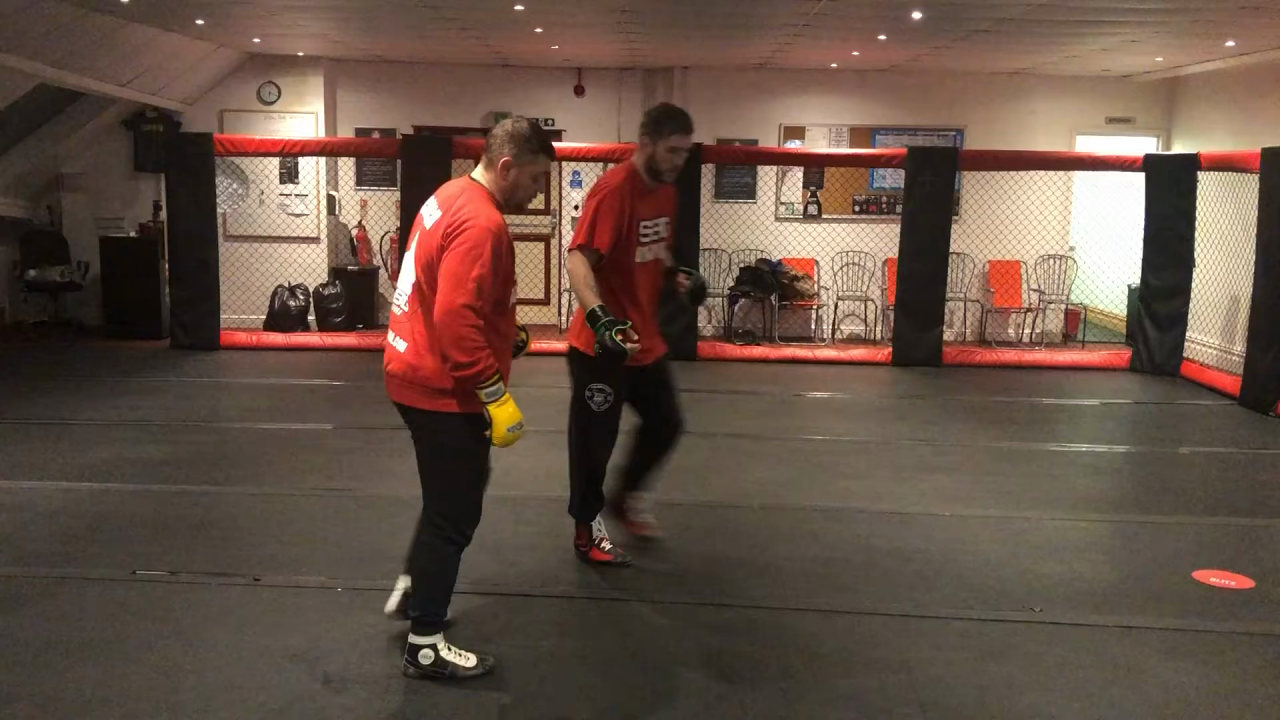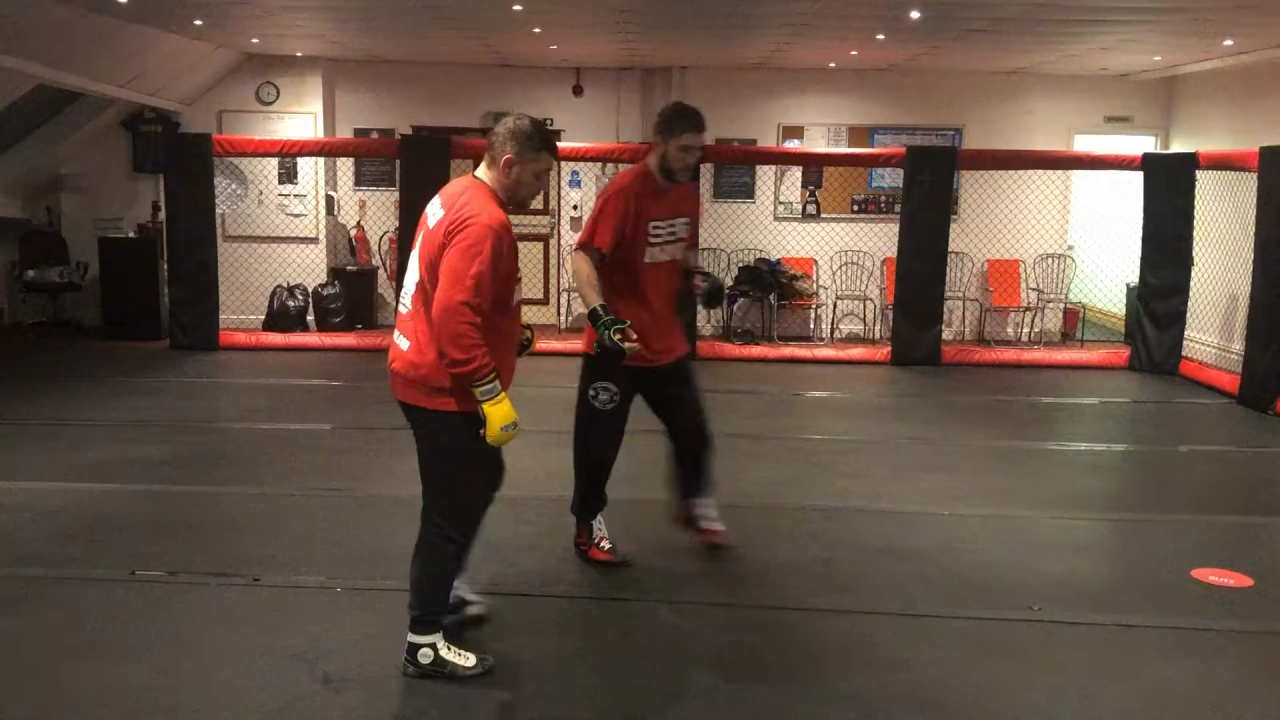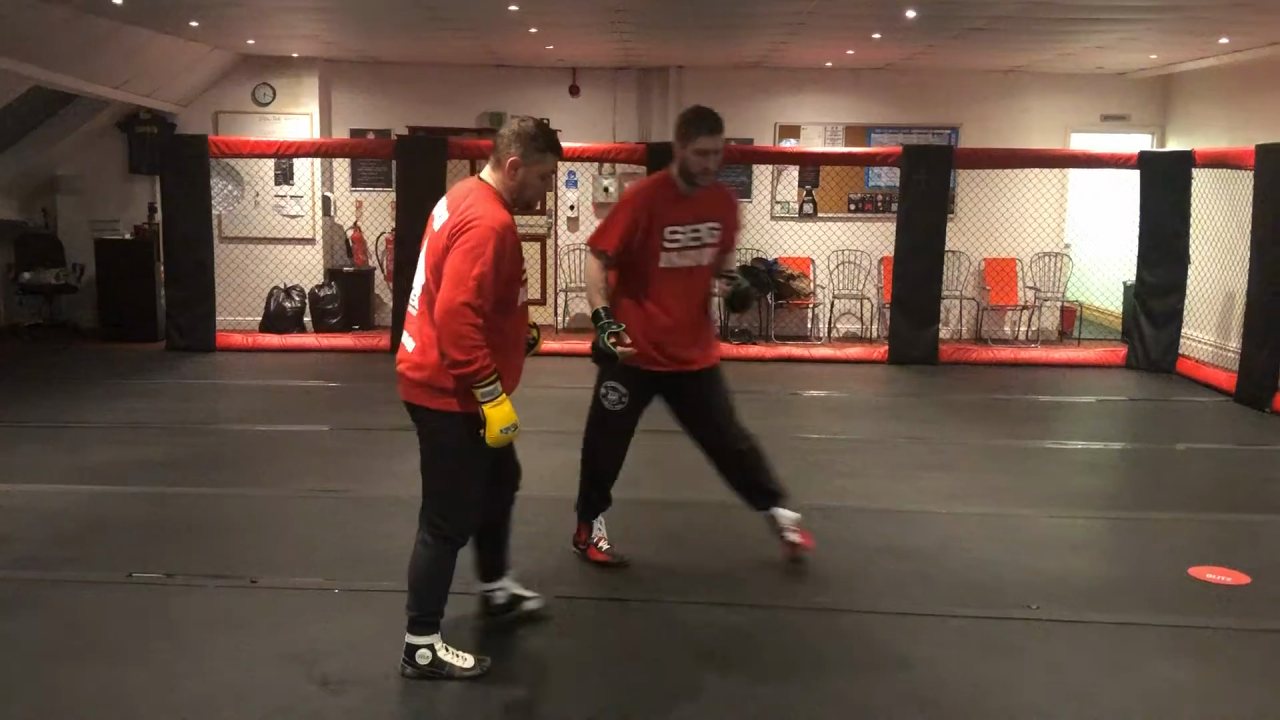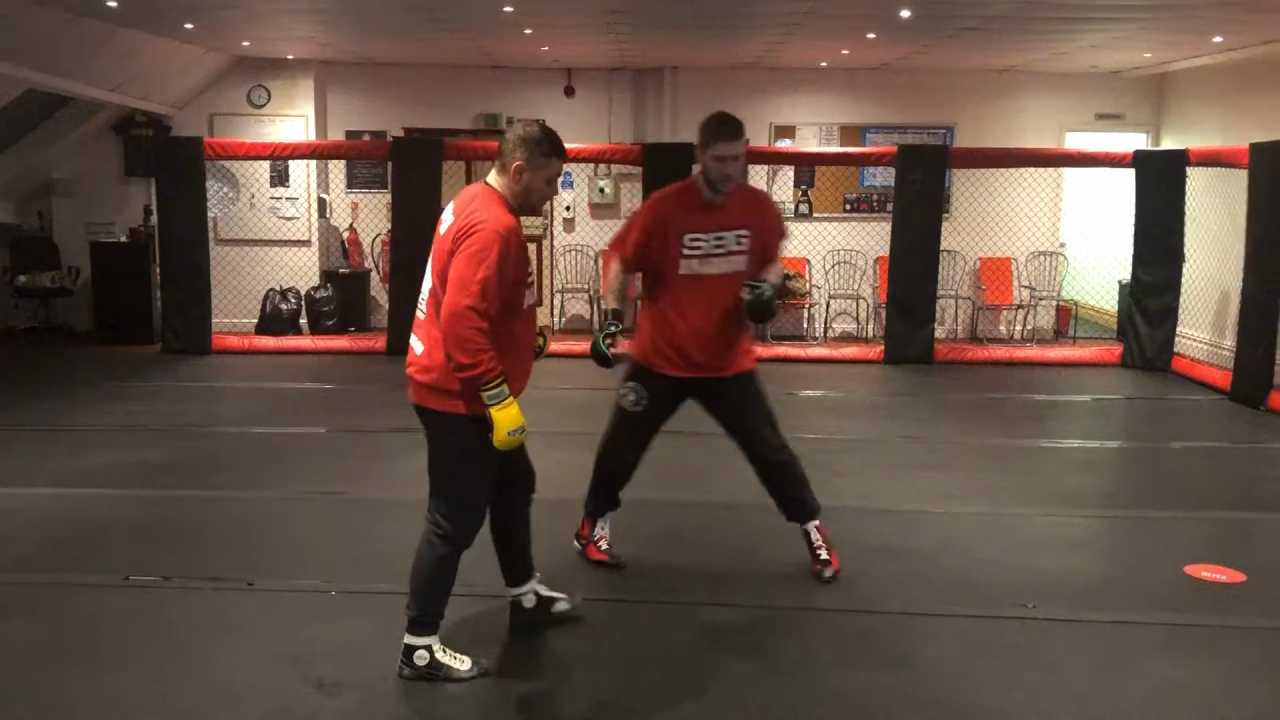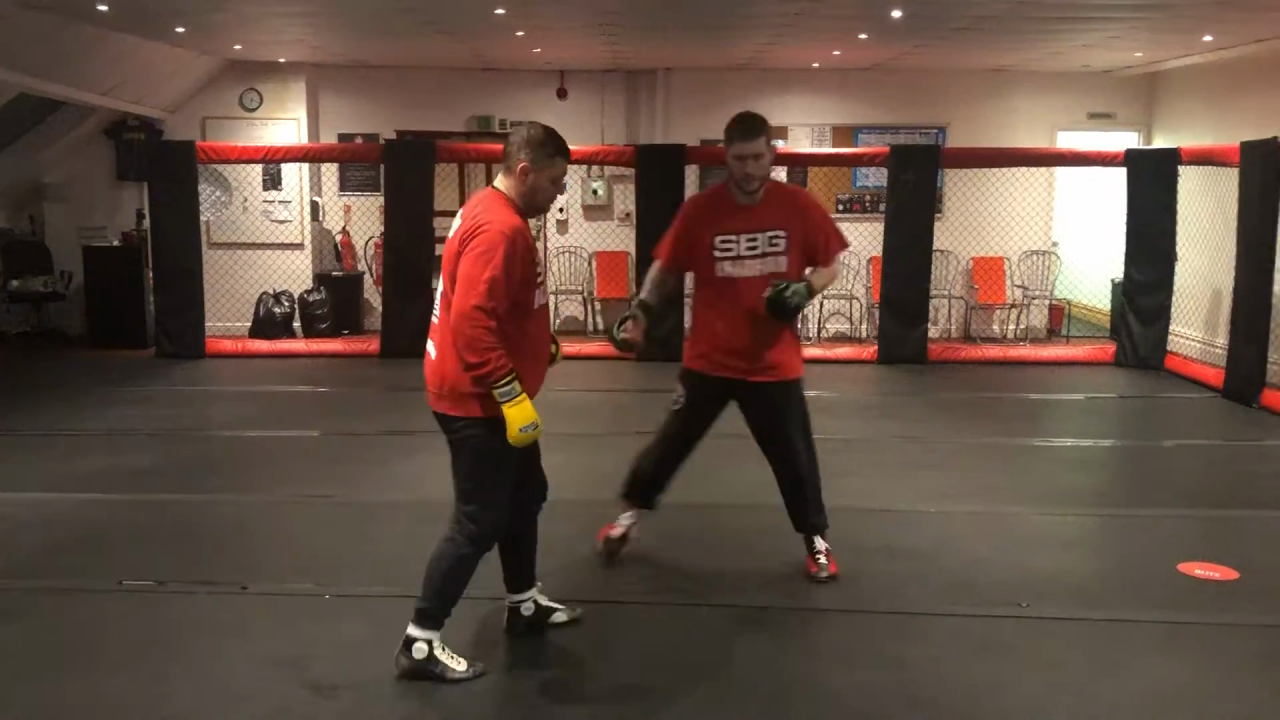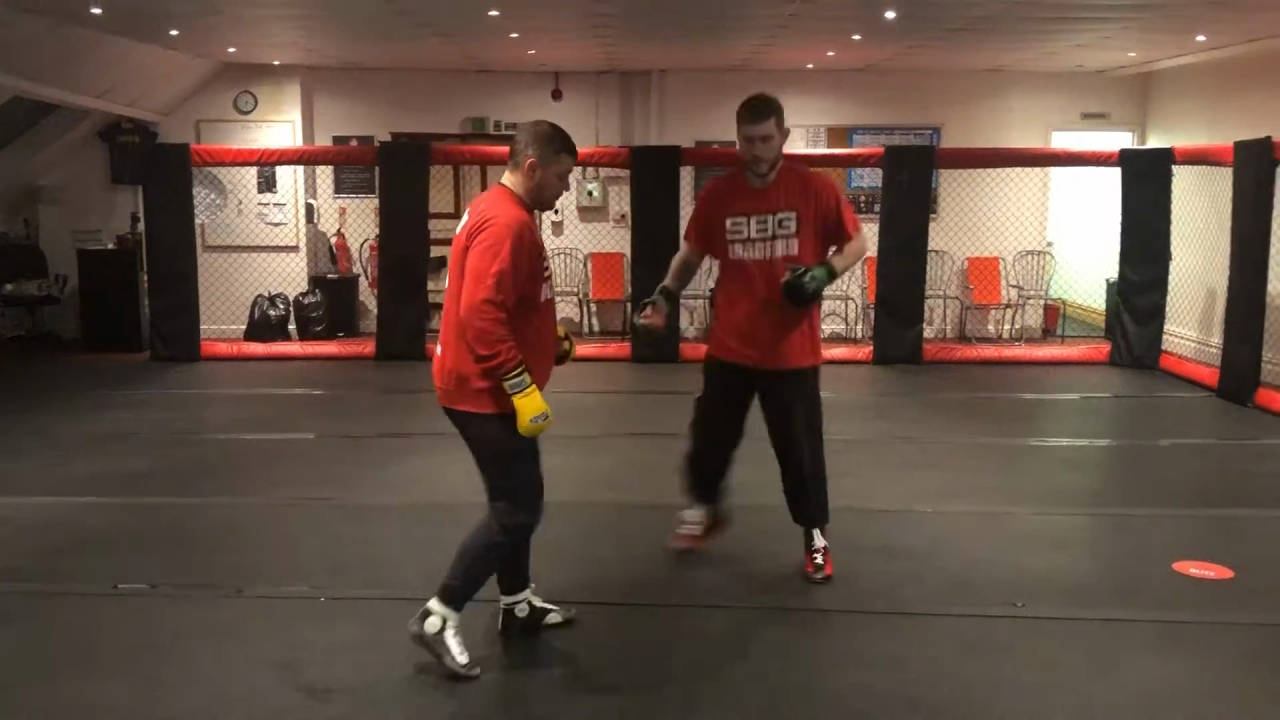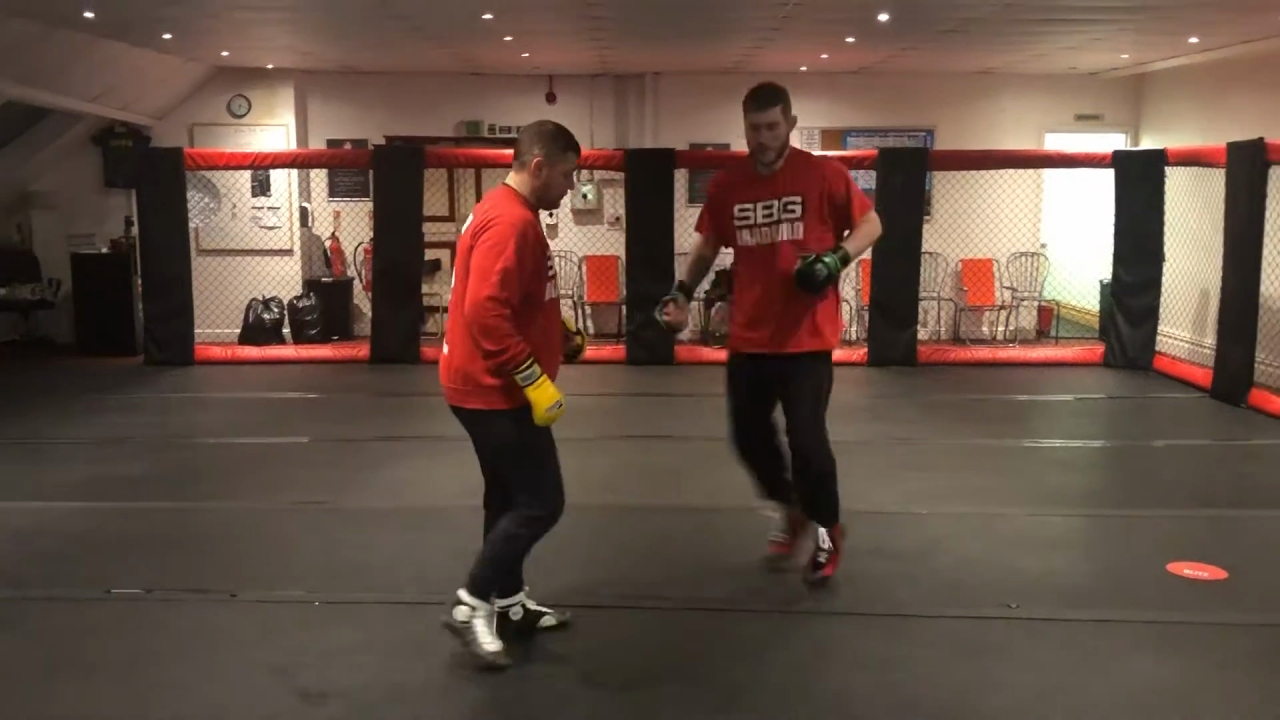
dt=0.1s
person 1, frame 1
left shoulder: (452, 196)
right shoulder: (482, 225)
right elbow: (458, 321)
left wrist: (505, 329)
right wrist: (497, 398)
left hip: (422, 374)
right hip: (442, 390)
left knee: (459, 490)
right knee: (453, 511)
left ankle: (413, 586)
right ankle: (424, 645)
person 1, frame 2
left shoulder: (457, 194)
right shoulder: (484, 222)
right elbow: (456, 318)
left wrist: (509, 328)
right wrist: (493, 396)
left hip: (428, 374)
right hip: (445, 389)
left knee: (482, 480)
right knee: (453, 510)
left ankle: (441, 587)
right ankle: (424, 644)
person 1, frame 3
left shoulder: (467, 198)
right shoulder: (488, 224)
right elbow: (458, 318)
left wrist: (517, 327)
right wrist: (494, 398)
left hip: (452, 385)
right hip: (451, 394)
left knee: (499, 482)
right knee: (449, 517)
left ankle: (496, 590)
right ankle: (421, 645)
person 1, frame 4
left shoulder: (475, 203)
right shoulder: (493, 228)
right elbow: (464, 322)
left wrist: (525, 332)
right wrist: (500, 401)
left hip: (460, 389)
right hip: (458, 396)
left knee: (513, 487)
right knee: (455, 519)
left ankle: (524, 598)
right ankle: (420, 646)
person 1, frame 5
left shoulder: (488, 210)
right shoulder: (500, 229)
right elbow: (474, 323)
left wrist: (541, 336)
right wrist: (513, 398)
left hip: (484, 395)
right hip: (477, 400)
left knee: (524, 494)
right knee: (481, 518)
left ankle: (524, 602)
right ankle: (421, 641)
person 1, frame 6
left shoulder: (499, 209)
right shoulder: (507, 223)
right elbow: (481, 316)
left wrist: (550, 332)
right wrist: (523, 389)
left hip: (489, 389)
right hip: (486, 394)
left knee: (517, 495)
right knee: (516, 509)
left ankle: (516, 604)
right ankle: (439, 617)
person 1, frame 7
left shoulder: (506, 212)
right shoulder: (512, 222)
right elbow: (487, 312)
left wrist: (559, 331)
right wrist: (534, 382)
left hip: (489, 387)
right hip: (494, 392)
left knee: (510, 496)
right knee: (541, 502)
left ankle: (507, 604)
right ankle: (471, 605)
person 2, frame 1
left shoulder: (666, 192)
right shoulder: (614, 191)
right elbow: (579, 259)
left wrist: (676, 274)
right wrist: (602, 320)
left hip: (646, 340)
right hip: (603, 344)
left knee: (665, 425)
right knee: (593, 440)
left ankle: (627, 497)
right ankle: (587, 525)
person 2, frame 2
left shoulder: (687, 192)
right shoulder: (624, 191)
right elbow: (583, 257)
left wrist: (695, 275)
right wrist: (603, 318)
left hip: (667, 343)
right hip: (616, 344)
left knee: (693, 431)
right knee: (599, 441)
left ankle: (696, 506)
right ankle: (589, 525)
person 2, frame 3
left shoulder: (723, 201)
right shoulder: (642, 198)
right elbow: (598, 260)
left wrist: (729, 278)
right wrist: (603, 321)
left hip: (695, 350)
right hip: (633, 350)
left knee: (727, 440)
right knee: (606, 441)
left ankle: (779, 514)
right ankle: (590, 525)
person 2, frame 4
left shoulder: (758, 207)
right shoulder: (664, 206)
left elbow: (771, 260)
right elbow: (620, 263)
left wrist: (765, 288)
right wrist: (611, 319)
left hip: (730, 360)
right hip: (663, 357)
left knee: (767, 448)
right knee: (622, 444)
left ankle: (811, 529)
right ankle: (594, 524)
person 2, frame 5
left shoulder: (800, 206)
right shoulder: (701, 209)
left elbow: (833, 259)
right elbow: (667, 265)
left wrist: (805, 288)
right wrist: (643, 310)
left hip: (773, 362)
right hip: (708, 360)
left knee: (794, 457)
right knee: (670, 445)
left ankle: (814, 538)
right ankle: (629, 514)
person 2, frame 6
left shoulder: (814, 187)
right shoulder: (717, 193)
left elbow: (855, 243)
right elbow: (692, 250)
left wrist: (823, 273)
right wrist: (665, 295)
left hip: (792, 349)
right hip: (729, 347)
left knee: (800, 449)
right knee: (710, 439)
left ankle: (814, 534)
right ankle: (705, 510)
person 2, frame 7
left shoulder: (822, 174)
right shoulder: (727, 183)
left elbow: (870, 225)
right elbow: (708, 244)
left wrist: (836, 258)
right wrist: (684, 290)
left hip: (806, 335)
right hip: (748, 335)
left knee: (807, 438)
right knee: (749, 437)
left ankle: (824, 526)
right ankle: (790, 508)
